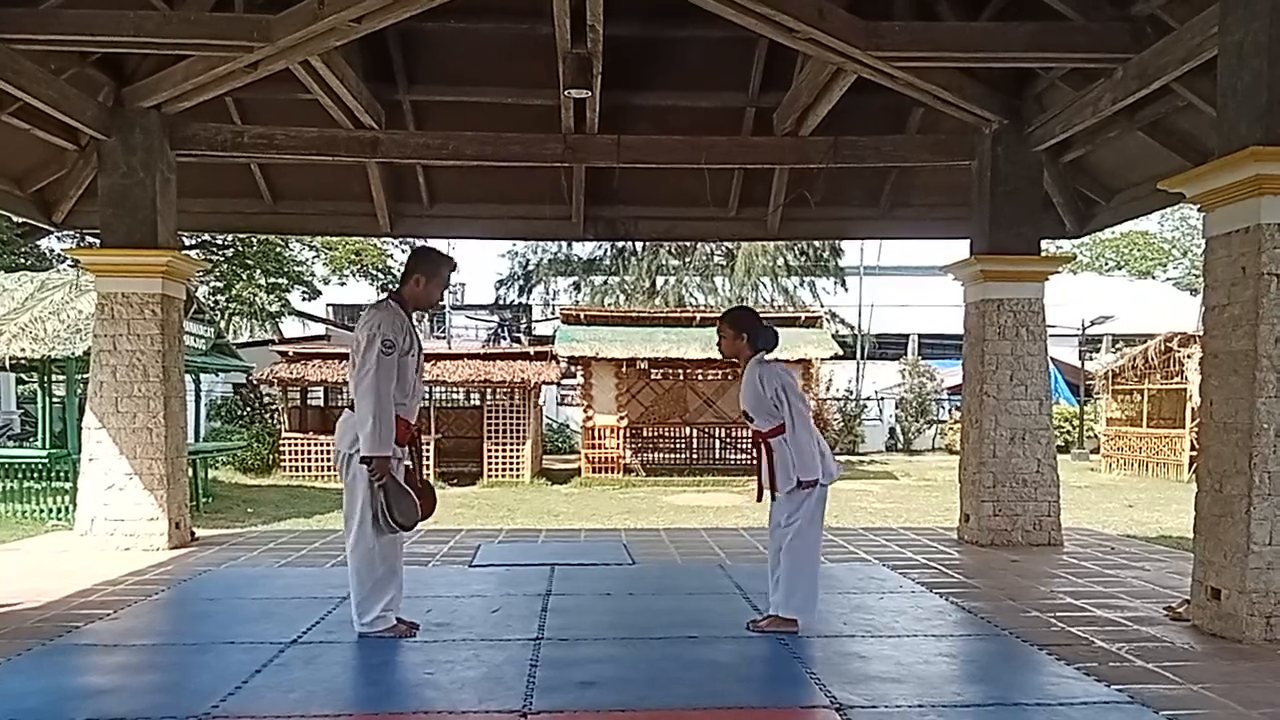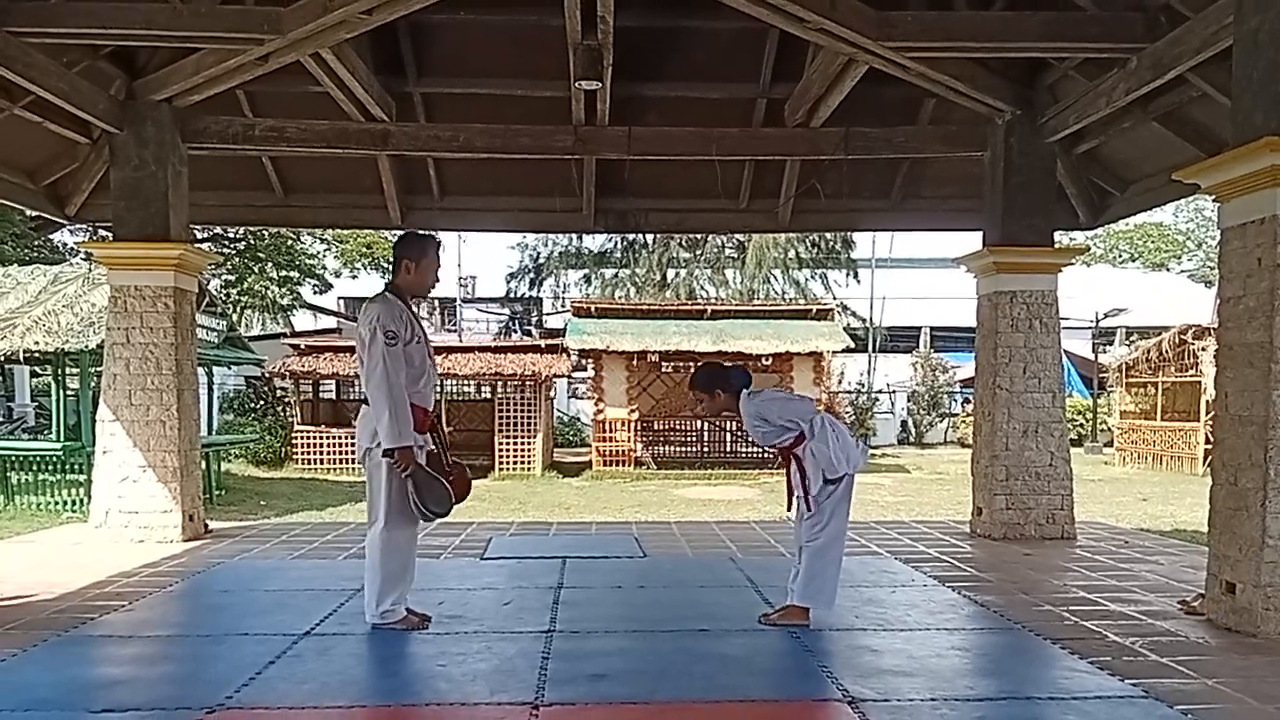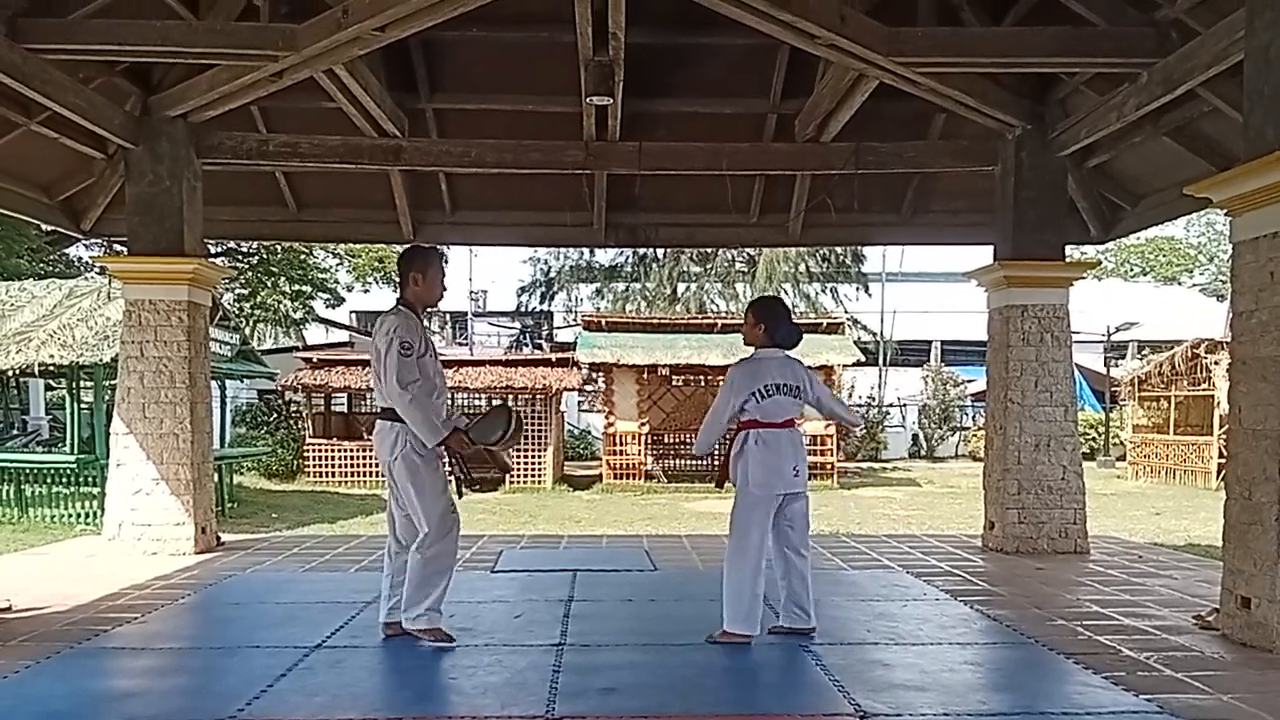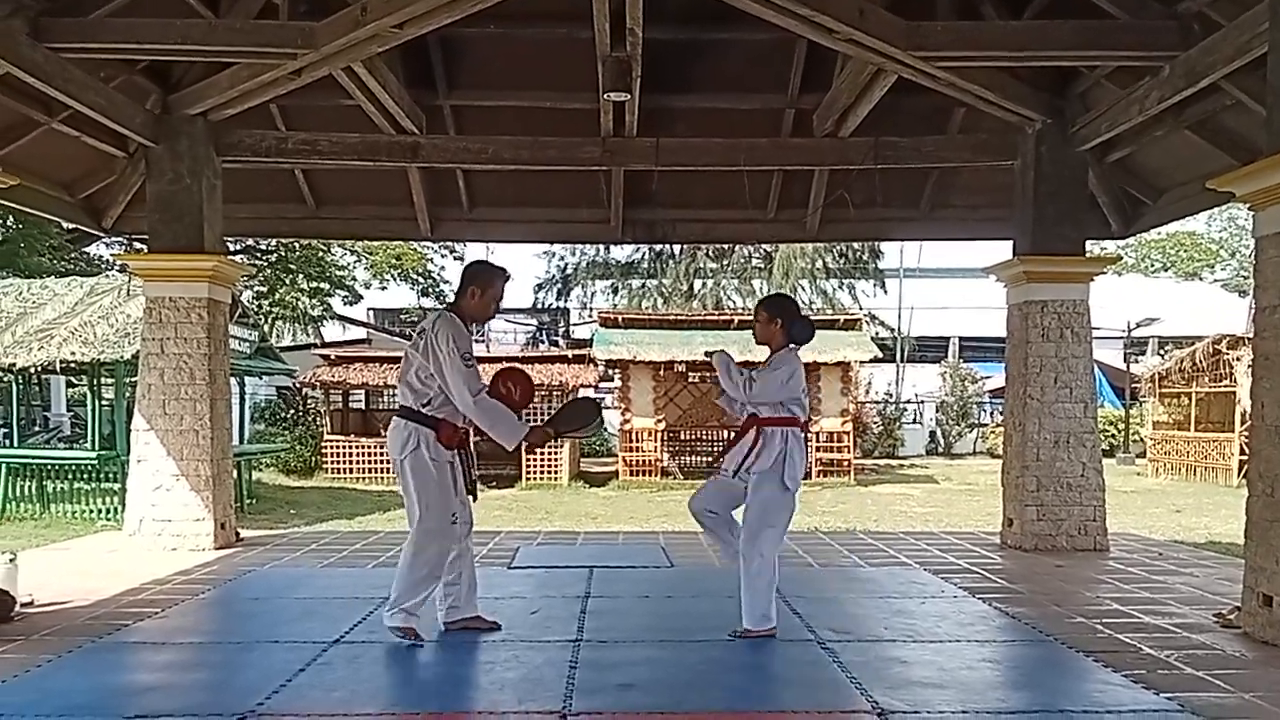
dt=1s
person 1, frame 1
left shoulder: (400, 321)
right shoulder: (384, 322)
right elbow: (372, 390)
left wrist: (393, 449)
right wrist: (378, 453)
left hip: (387, 440)
right hip: (369, 440)
left knee: (387, 530)
right knee: (369, 530)
left ankle: (382, 611)
right ankle: (373, 619)
person 1, frame 2
left shoulder: (402, 312)
right shoulder: (383, 313)
right elbow: (386, 384)
left wrist: (412, 439)
right wrist: (401, 442)
left hip: (403, 430)
right hip: (390, 432)
left knee: (403, 520)
right knee: (391, 521)
left ankle: (392, 604)
right ankle: (384, 611)
person 1, frame 3
left shoulder: (409, 324)
right shoulder: (398, 325)
right elbow: (402, 391)
left wrist: (446, 427)
right wrist: (443, 433)
left hip: (411, 440)
right hip: (407, 440)
left knee: (407, 532)
right knee: (438, 525)
left ankle: (395, 616)
right ankle: (419, 615)
person 1, frame 4
left shoulder: (445, 326)
right shoulder: (448, 332)
right elbow: (470, 399)
left wrist: (508, 416)
right wrist: (524, 433)
left hip: (440, 442)
right hip: (420, 440)
left knee: (455, 525)
right knee: (435, 528)
left ankle: (458, 610)
right ankle: (400, 612)
person 2, frame 1
left shoulder: (765, 372)
right shoulder: (754, 371)
left elbow: (798, 417)
left wrist: (805, 472)
left hip: (800, 466)
right hip: (785, 466)
left knee: (796, 537)
right knee: (782, 537)
left ankle: (789, 615)
right ankle: (783, 609)
person 2, frame 2
left shoulder: (754, 408)
right shoulder: (751, 404)
left elbow: (808, 414)
right elbow: (804, 406)
left hip: (827, 460)
right hip: (817, 460)
left knee: (819, 534)
right knee: (808, 532)
left ankle: (800, 610)
right ankle: (798, 602)
person 2, frame 3
left shoulder: (743, 371)
right shoulder: (798, 369)
left elbow: (720, 417)
right elbow: (828, 403)
left wrist: (702, 444)
right wrist: (849, 418)
left hip: (759, 462)
right hip: (793, 460)
left knee: (747, 547)
right knee: (792, 546)
left ankle: (740, 627)
right ankle: (798, 619)
person 2, frame 4
left shoulder: (787, 365)
right shoulder: (773, 363)
left elbow: (751, 396)
right elbow: (742, 409)
left wrist: (723, 363)
right wrist: (724, 379)
left hip: (777, 459)
right hip: (757, 454)
left knee: (757, 541)
right knee: (708, 506)
left ankle: (760, 622)
right ankle: (746, 562)
